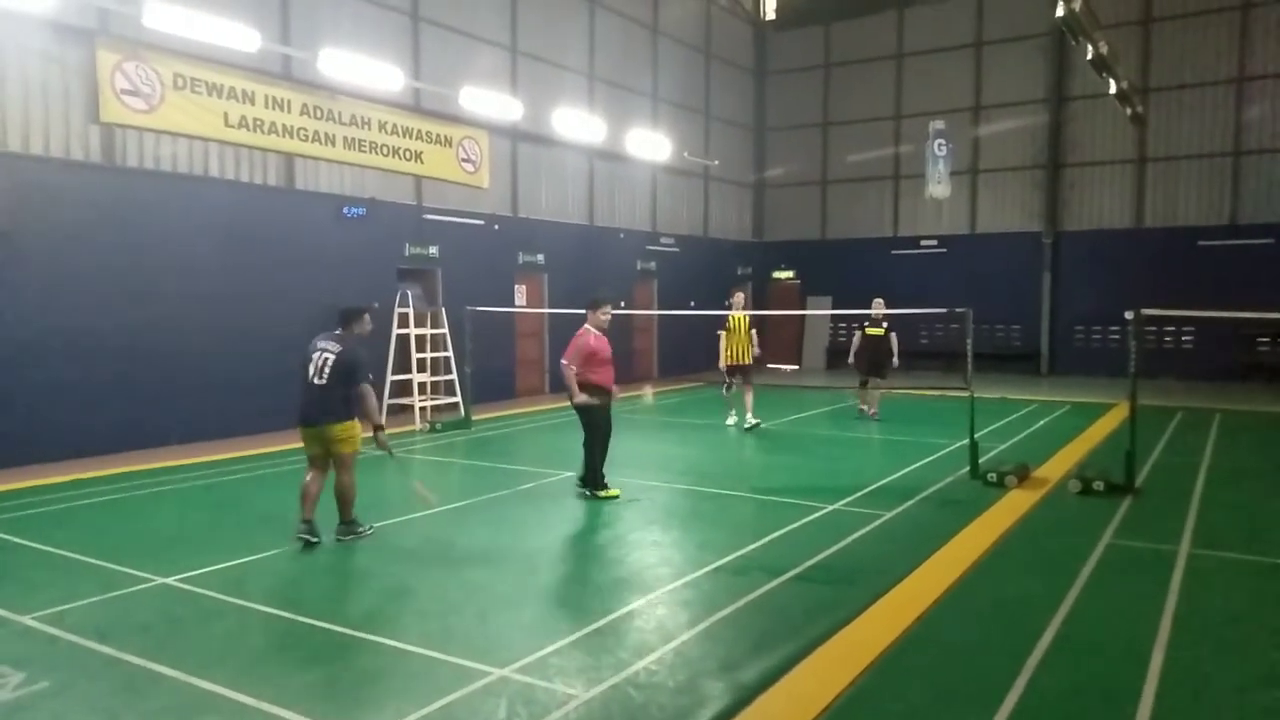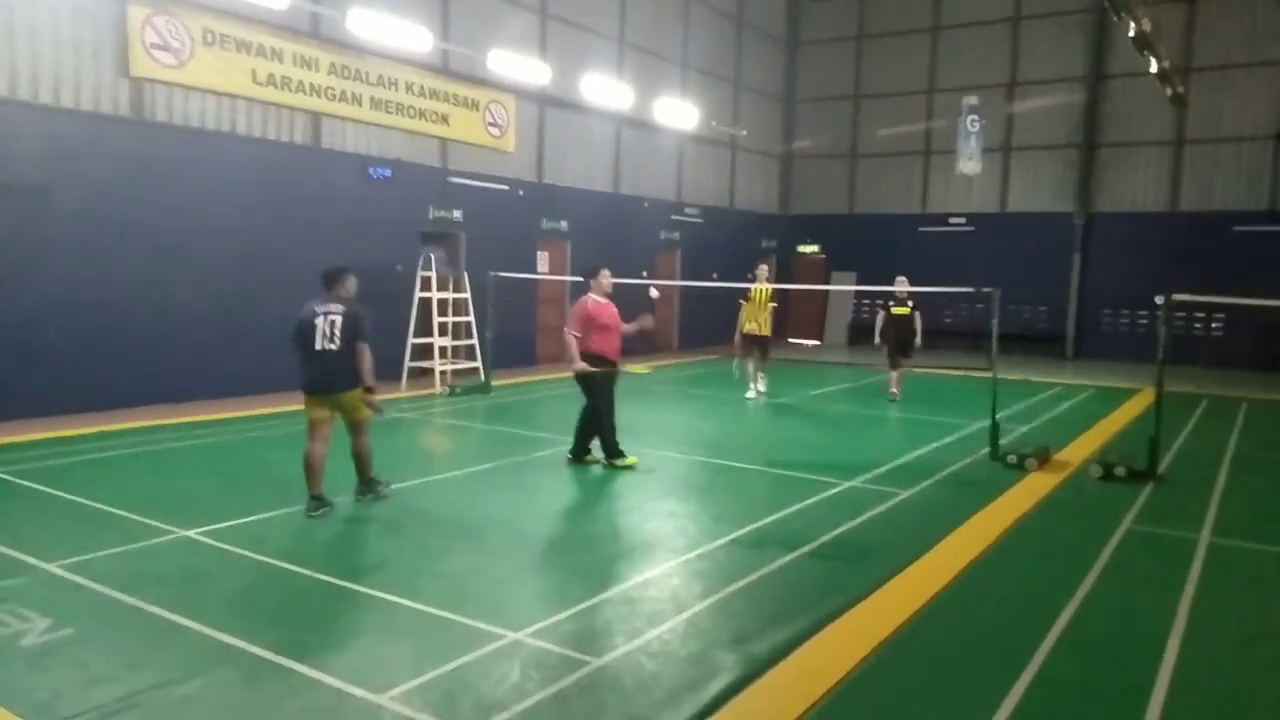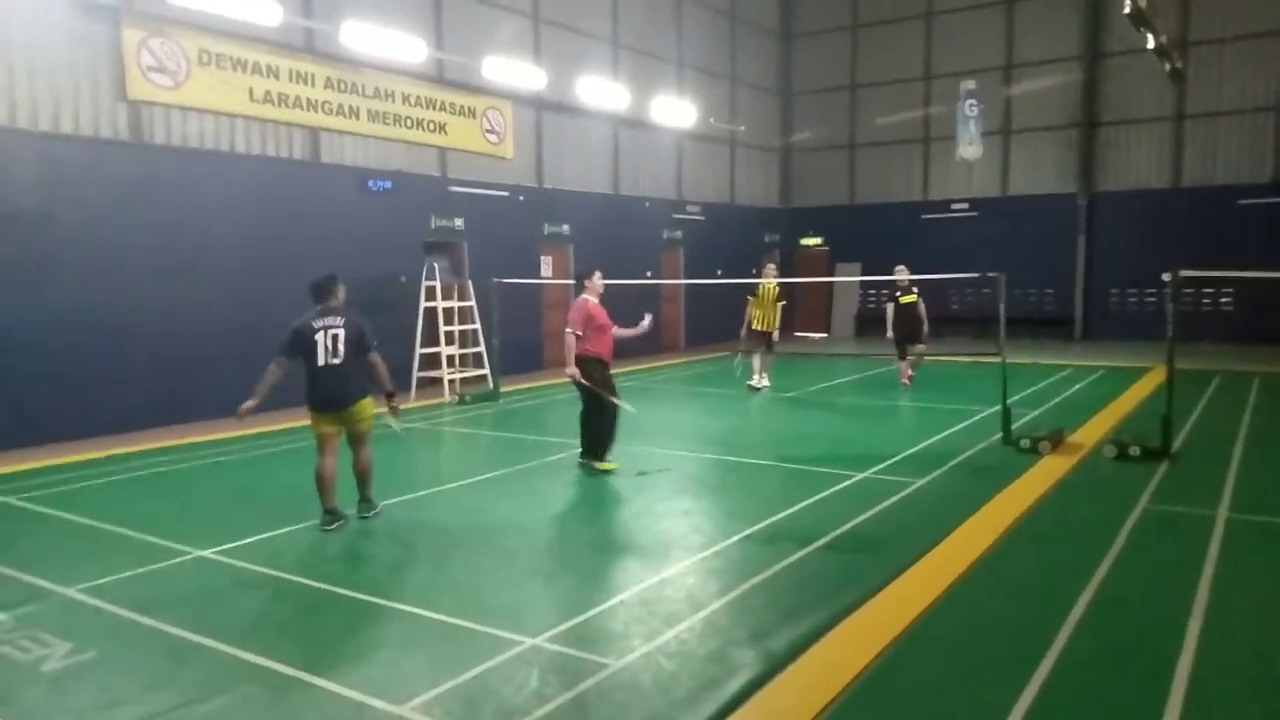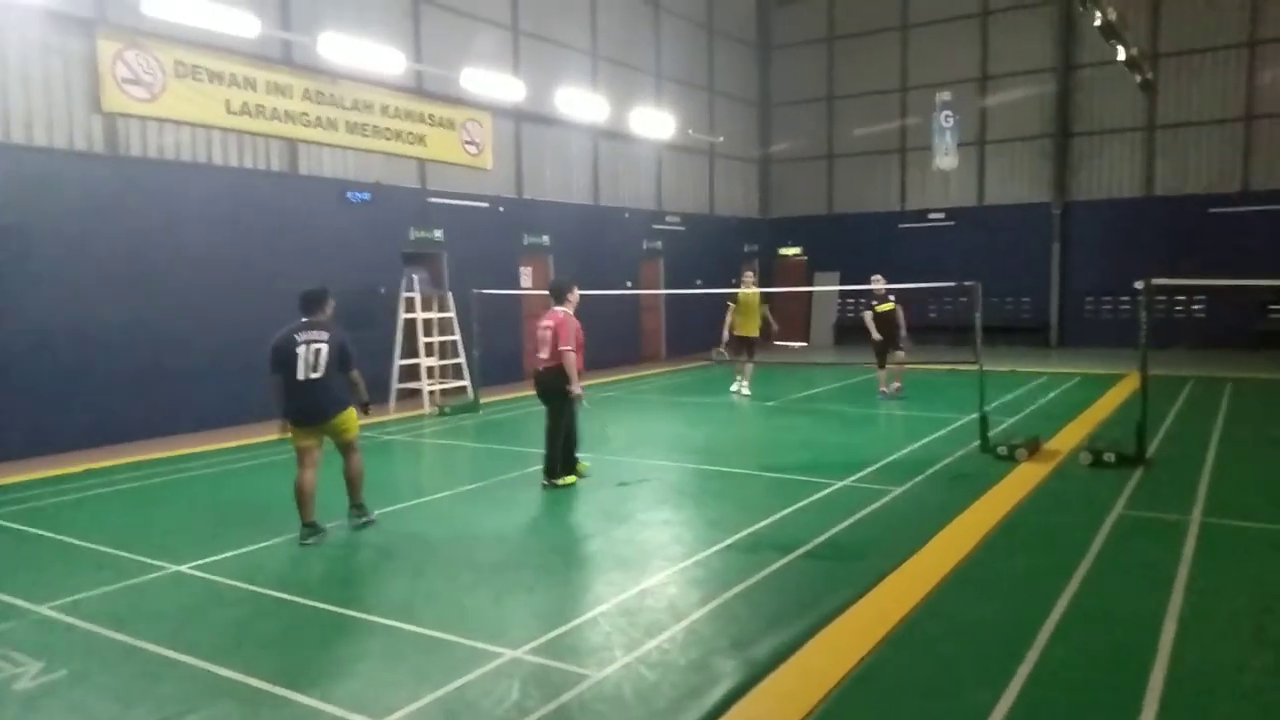
dt=0.3s
person 1, frame 1
left shoulder: (317, 342)
right shoulder: (353, 352)
right elbow: (365, 392)
right wrist: (378, 428)
left hip: (309, 418)
right hip: (338, 421)
left knee: (315, 471)
right knee: (344, 471)
left ankle: (306, 524)
right ankle: (347, 524)
person 1, frame 2
left shoulder: (307, 312)
right shoulder: (354, 312)
left elbow: (301, 350)
right elbow: (362, 351)
right wrist: (369, 388)
left hip: (316, 386)
right hip: (349, 386)
left knee: (317, 440)
right knee: (360, 434)
left ankle: (315, 498)
right ankle: (367, 484)
person 1, frame 3
left shoulder: (301, 326)
right shoulder: (353, 321)
left elbow: (278, 365)
right elbow: (374, 360)
left wrist: (256, 398)
right wrist: (390, 394)
left hip: (321, 401)
right hip: (356, 397)
left knee: (327, 454)
right knee: (361, 447)
left ankle: (330, 512)
right ankle: (365, 502)
person 1, frame 4
left shoulder: (283, 339)
right shoulder: (336, 336)
left elbow: (278, 381)
right elbow: (353, 376)
left wrist: (284, 415)
right wrist: (365, 402)
left hip: (302, 415)
right hip: (337, 409)
left knee: (306, 468)
right knee: (351, 453)
left ankle: (308, 526)
right ankle: (357, 509)
person 2, frame 1
left shoulder: (600, 337)
right shoulder: (585, 337)
right elbow: (567, 365)
left wrist: (610, 386)
right wrist: (578, 394)
left hip: (600, 395)
right hip: (589, 397)
left knee: (602, 437)
right knee: (596, 440)
left ankle: (589, 478)
right ankle: (595, 487)
person 2, frame 2
left shoulder: (610, 306)
right shoulder: (585, 304)
left elbow: (619, 329)
right elbow: (569, 334)
left wrist: (639, 325)
right wrist: (576, 361)
left hip: (607, 365)
right hip: (592, 366)
left knee: (595, 409)
right knee: (604, 410)
left ankle: (579, 451)
right ankle: (613, 455)
person 2, frame 3
left shoulder: (595, 306)
right shoulder: (583, 305)
left elbow: (611, 331)
right elbow: (571, 335)
left wrist: (636, 330)
right wrist: (571, 365)
left hip: (596, 365)
right hip: (589, 366)
left knee: (594, 411)
right knee: (608, 407)
left ankle: (590, 454)
right ankle: (595, 455)
person 2, frame 4
left shoulder: (548, 318)
right shoulder: (567, 320)
left elbow: (549, 350)
right elbow: (567, 352)
right wrist: (574, 383)
left hip: (545, 375)
right hip: (559, 380)
left knee: (566, 422)
right knee: (558, 425)
left ankle: (569, 464)
right ankle: (552, 475)
